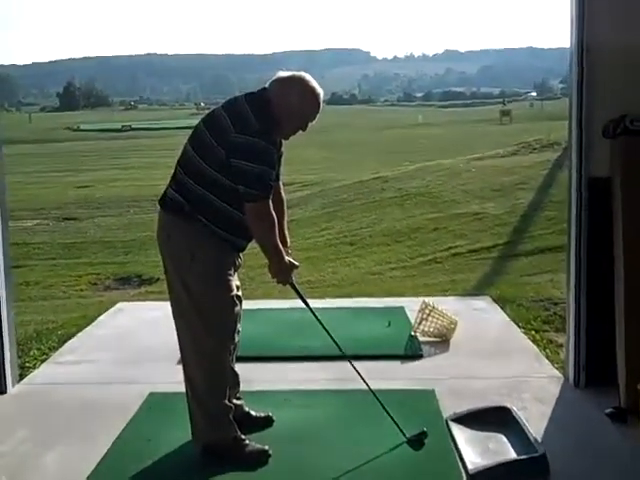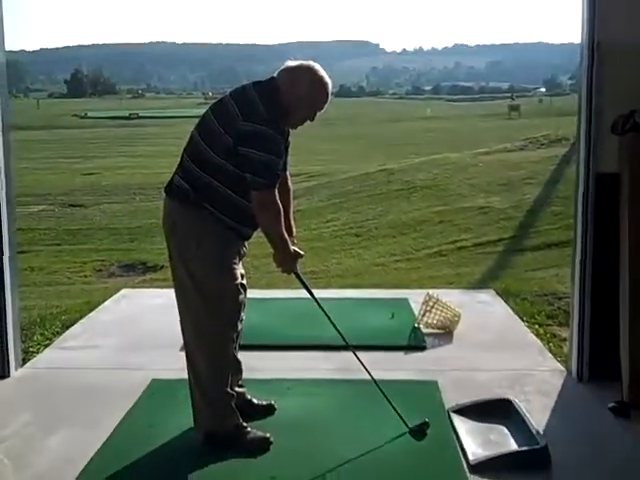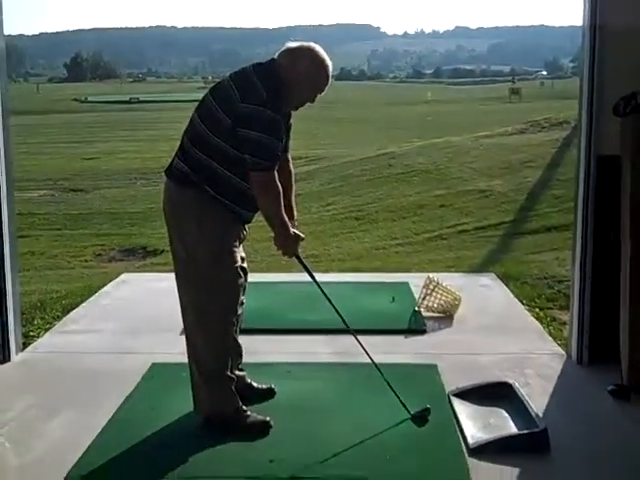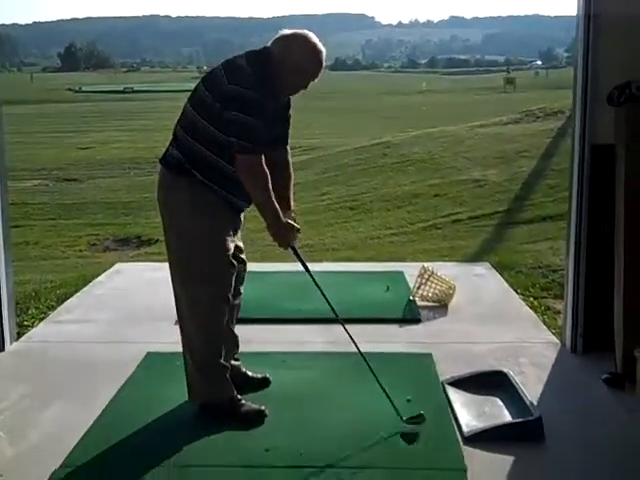
dt=0.2s
person 1, frame 1
left shoulder: (259, 121)
right shoulder: (250, 132)
left elbow: (272, 189)
right elbow: (258, 209)
left wrist: (284, 246)
right wrist: (277, 258)
left hip: (210, 233)
right hip: (193, 235)
left knee: (223, 324)
right knee: (208, 333)
left ankle: (228, 408)
right ankle: (216, 435)
person 1, frame 2
left shoulder: (268, 111)
right shoulder: (257, 121)
left elbow: (279, 179)
right elbow: (263, 198)
left wrist: (289, 235)
right wrist: (283, 248)
left hip: (217, 221)
right hip: (198, 222)
left knee: (228, 311)
right knee: (212, 320)
left ankle: (230, 395)
right ankle: (218, 423)
person 1, frame 3
left shoulder: (272, 98)
right shoulder: (255, 100)
left elbow: (280, 162)
right elbow: (263, 180)
left wrist: (291, 219)
right wrist: (283, 231)
left hip: (219, 205)
right hip: (198, 205)
left knee: (229, 293)
right knee: (211, 303)
left ankle: (231, 378)
right ankle: (218, 406)
person 1, frame 4
left shoulder: (274, 93)
right shoulder: (243, 84)
left elbow: (279, 153)
right elbow: (250, 164)
left wrist: (286, 210)
right wrist: (274, 220)
left hip: (219, 195)
right hip: (191, 193)
left knee: (229, 281)
right knee: (206, 292)
left ankle: (226, 367)
right ankle: (212, 394)
